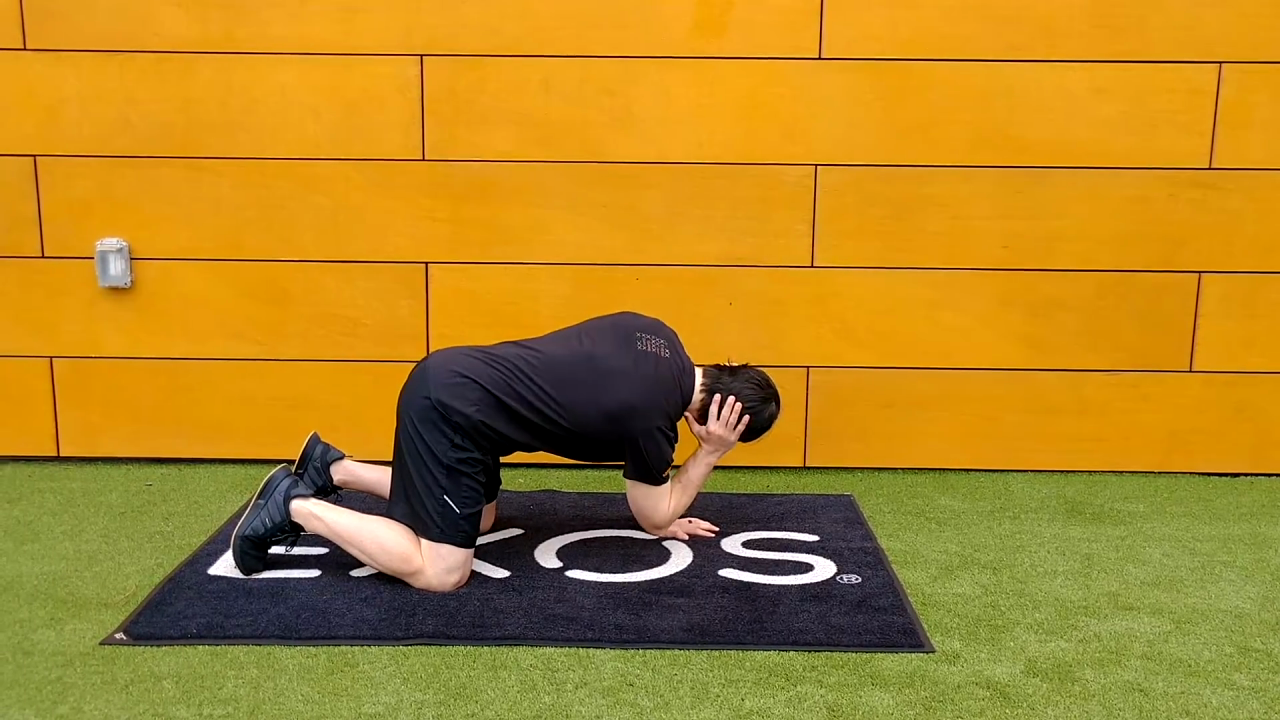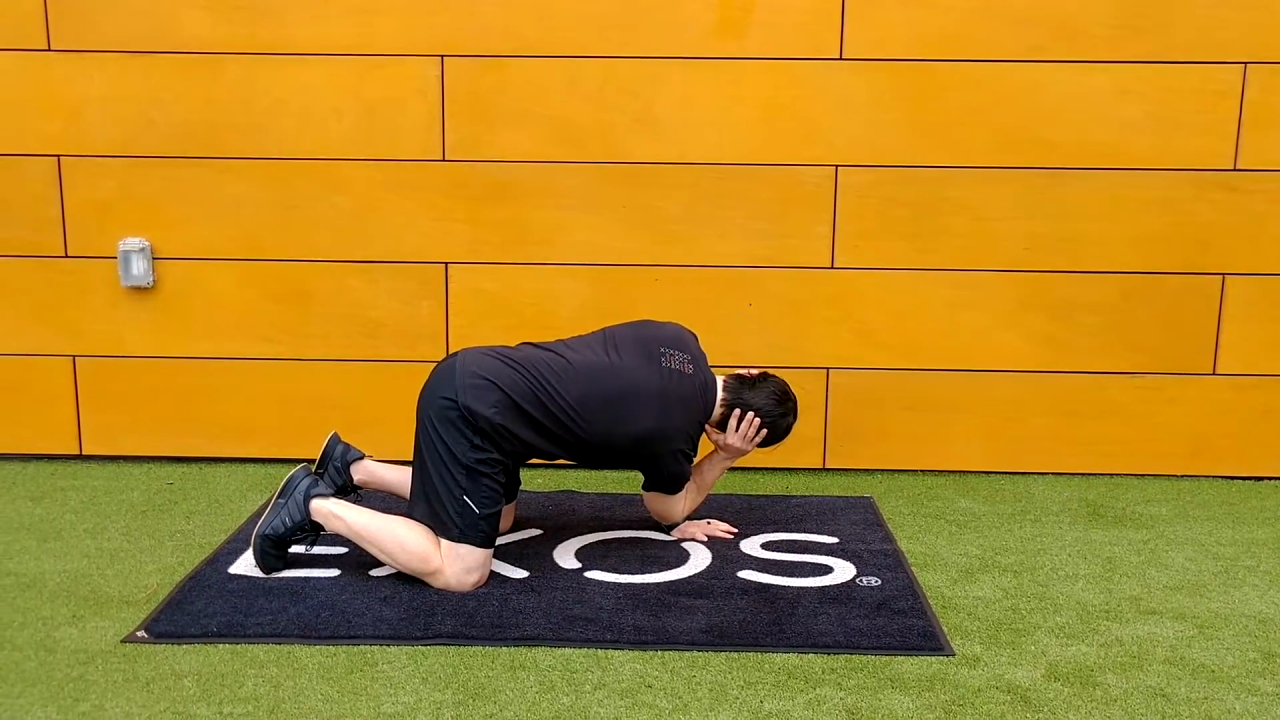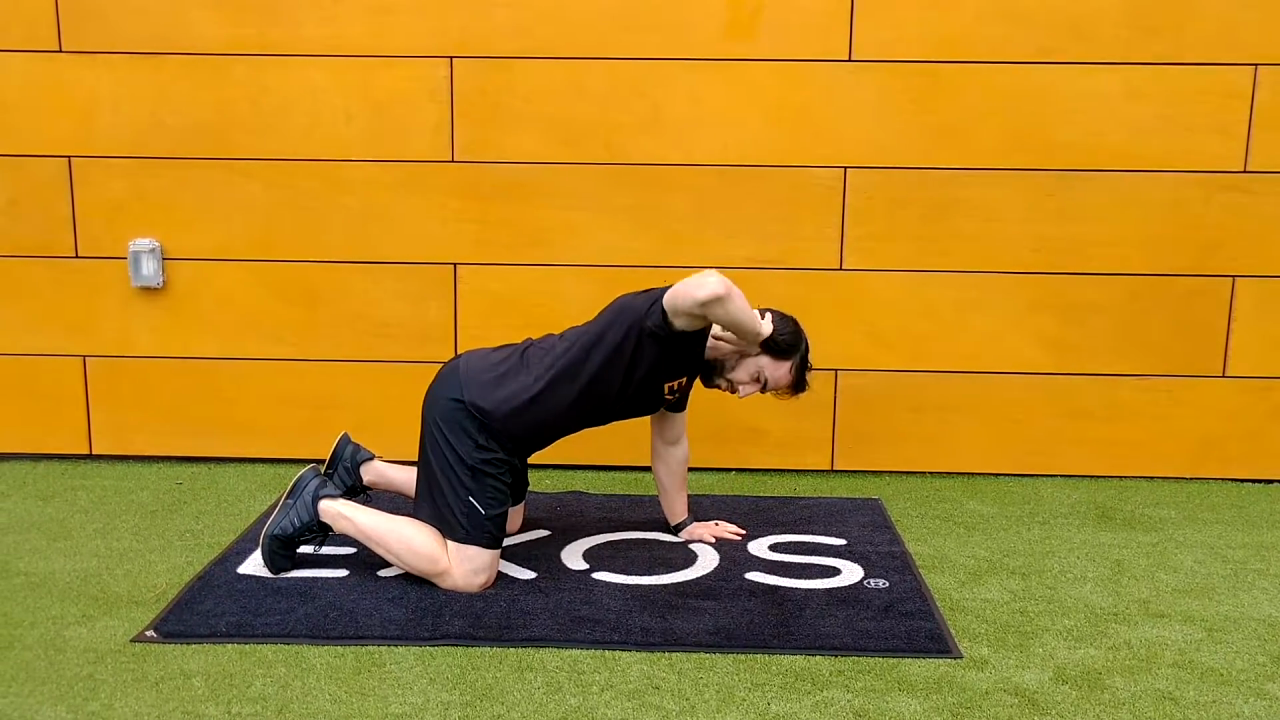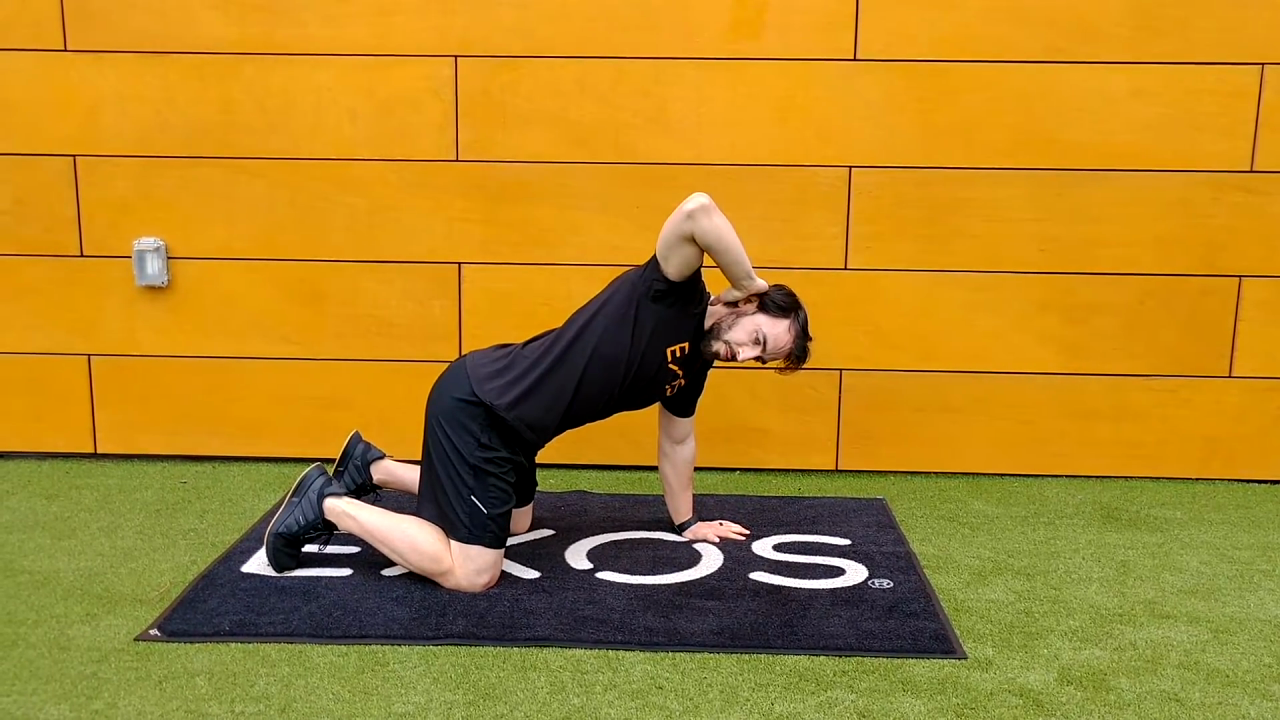
dt=1s
person 1, frame 1
left shoulder: (660, 340)
right shoulder: (651, 415)
right elbow: (655, 518)
left wrist: (666, 517)
right wrist: (711, 454)
left hip: (450, 380)
right hip: (449, 411)
left knee: (478, 519)
right knee: (442, 571)
left ankle: (332, 468)
right ankle: (295, 504)
person 1, frame 2
left shoulder: (680, 345)
right shoulder: (674, 430)
right elbow: (666, 507)
left wrist: (679, 523)
right wrist: (724, 459)
left hip: (472, 378)
right hip: (469, 412)
left knee: (497, 519)
right knee: (461, 572)
left ankle: (352, 467)
right ankle: (317, 505)
person 1, frame 3
left shoulder: (684, 354)
right shoulder: (678, 320)
left elbow: (669, 440)
right elbow: (710, 289)
left wrist: (682, 521)
right wrist: (757, 329)
left hip: (486, 404)
right hip: (470, 409)
left knee: (507, 522)
right knee: (468, 573)
left ankle: (362, 468)
right ankle: (324, 506)
person 1, frame 4
left shoulder: (694, 362)
right shoulder: (673, 298)
left elbow: (676, 440)
right elbow: (696, 211)
left wrist: (686, 521)
right wrist: (749, 284)
left hip: (502, 416)
right hip: (475, 405)
left knee: (515, 522)
right knee: (473, 573)
left ankle: (372, 467)
right ankle: (328, 503)
